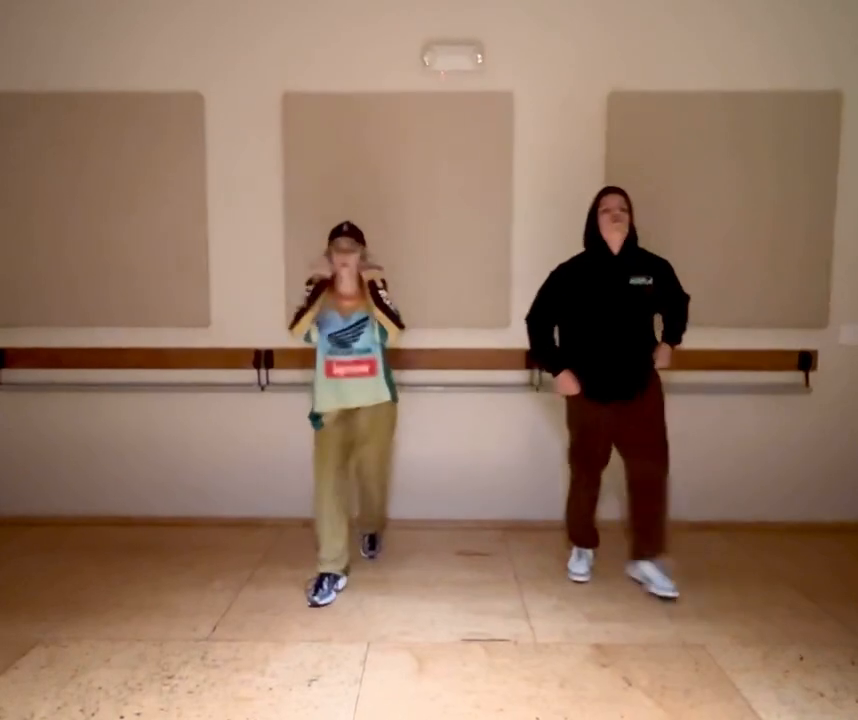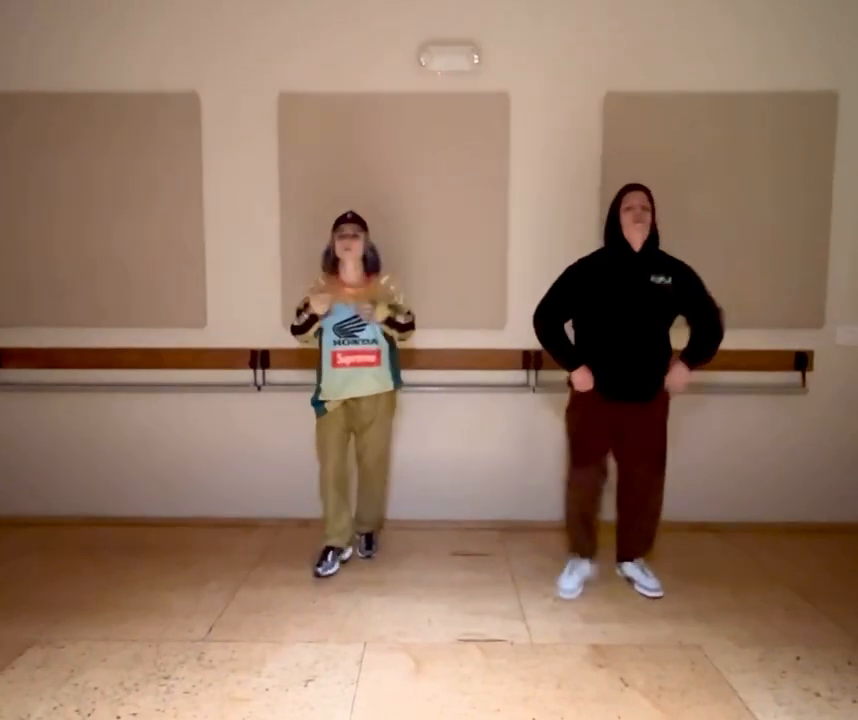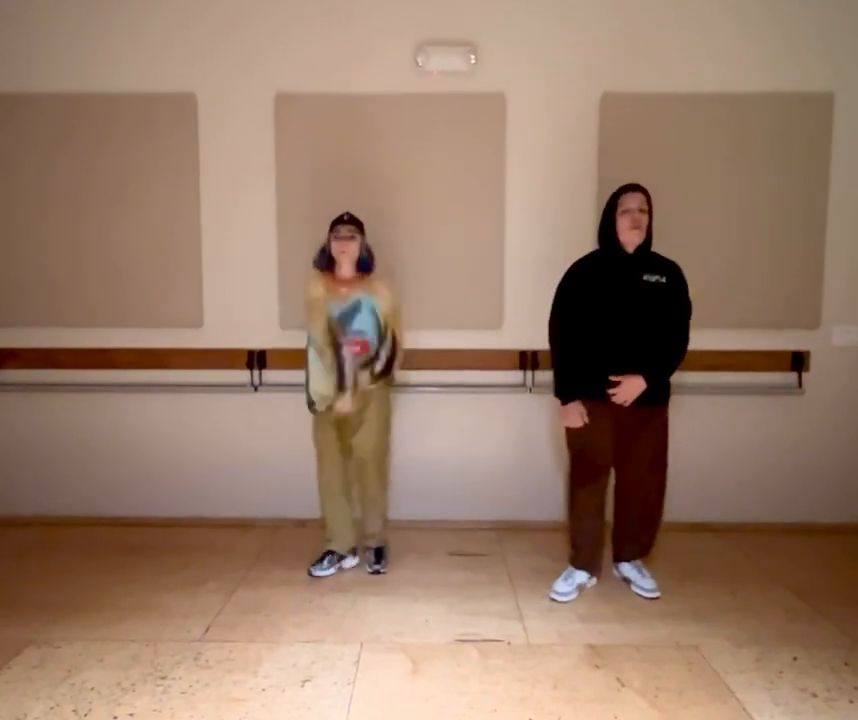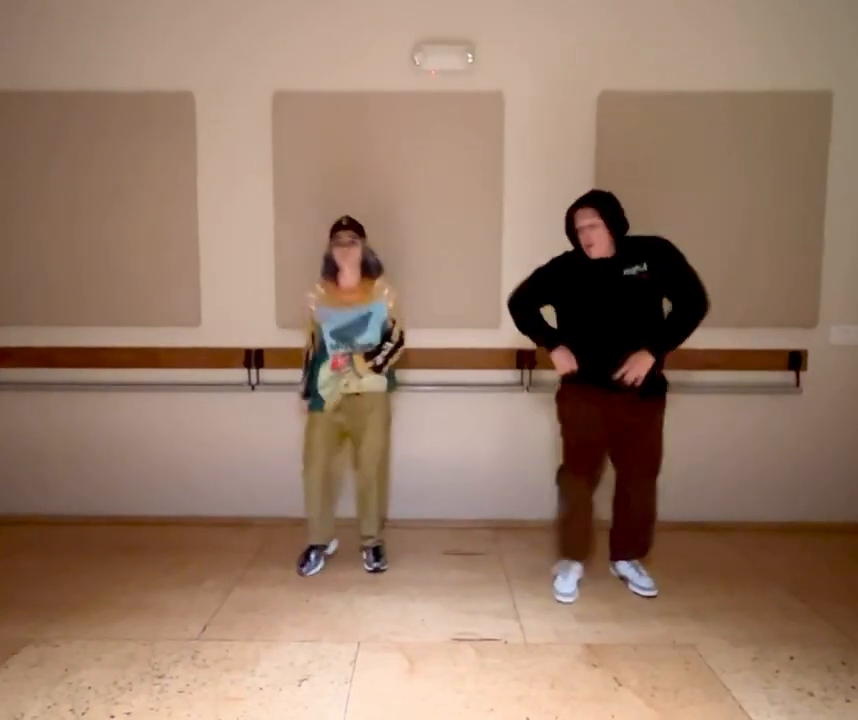
dt=0.4s
person 1, frame 1
left shoulder: (654, 268)
right shoulder: (572, 273)
left elbow: (678, 304)
right elbow: (538, 321)
left wrist: (669, 342)
right wrist: (557, 369)
left hip: (641, 389)
right hip: (587, 391)
left knee: (650, 471)
right knee: (586, 471)
left ankle: (648, 558)
right ankle: (583, 547)
person 1, frame 2
left shoulder: (673, 271)
right shoulder: (589, 269)
left elbow: (708, 319)
right elbow: (546, 318)
left wrist: (689, 361)
right wrist: (574, 364)
left hip: (648, 394)
right hip: (594, 391)
left knee: (645, 477)
right knee: (586, 472)
left ankle: (632, 558)
right ankle: (580, 558)
person 1, frame 3
left shoulder: (666, 273)
right shoulder: (584, 272)
left elbow: (677, 336)
right elbow: (563, 337)
left wrist: (647, 377)
right wrist: (567, 398)
left hip: (645, 397)
right hip: (591, 397)
left knee: (644, 481)
right knee: (589, 479)
left ankle: (629, 559)
right ankle: (582, 567)
person 1, frame 4
left shoulder: (656, 255)
right shoulder: (565, 270)
left elbow: (693, 303)
right elbow: (520, 303)
left wrist: (653, 351)
right wrist: (553, 346)
left hip: (642, 391)
right hip: (584, 389)
left knee: (639, 477)
right knee: (579, 473)
left ankle: (628, 557)
right ankle: (570, 560)
person 2, frame 1
left shoulder: (375, 294)
right shoulder: (319, 296)
left elbow: (394, 330)
right elbow: (297, 329)
left wrist: (375, 285)
right wrist: (318, 283)
left hip: (375, 404)
right hip: (331, 406)
left knee: (373, 476)
right knee: (328, 484)
left ankle: (371, 529)
right ankle: (331, 569)
person 2, frame 2
left shoulder: (382, 287)
right shoulder: (321, 288)
left elbow: (406, 330)
right elbow: (301, 335)
left wrist: (386, 317)
right wrist: (313, 312)
left hip: (376, 392)
right hip: (332, 394)
left knee: (373, 466)
right knee: (331, 468)
left ankle: (366, 529)
right ankle: (337, 542)
person 2, frame 3
left shoulder: (376, 288)
right shoulder: (319, 286)
left elbow: (392, 339)
right elbow: (321, 336)
left wrist: (375, 374)
right wrist: (339, 385)
left hip: (370, 390)
right hip: (329, 394)
left knee: (371, 467)
right knee: (331, 471)
left ankle: (375, 542)
right ankle: (340, 548)
person 2, frame 4
left shoulder: (381, 291)
right shoulder: (320, 295)
left elbow: (396, 340)
right elbow: (313, 346)
left wrist: (362, 364)
right wrist: (306, 390)
left hip: (371, 394)
right hip: (327, 395)
left knee: (372, 469)
right knee: (316, 467)
left ankle: (372, 542)
right ankle: (320, 540)
